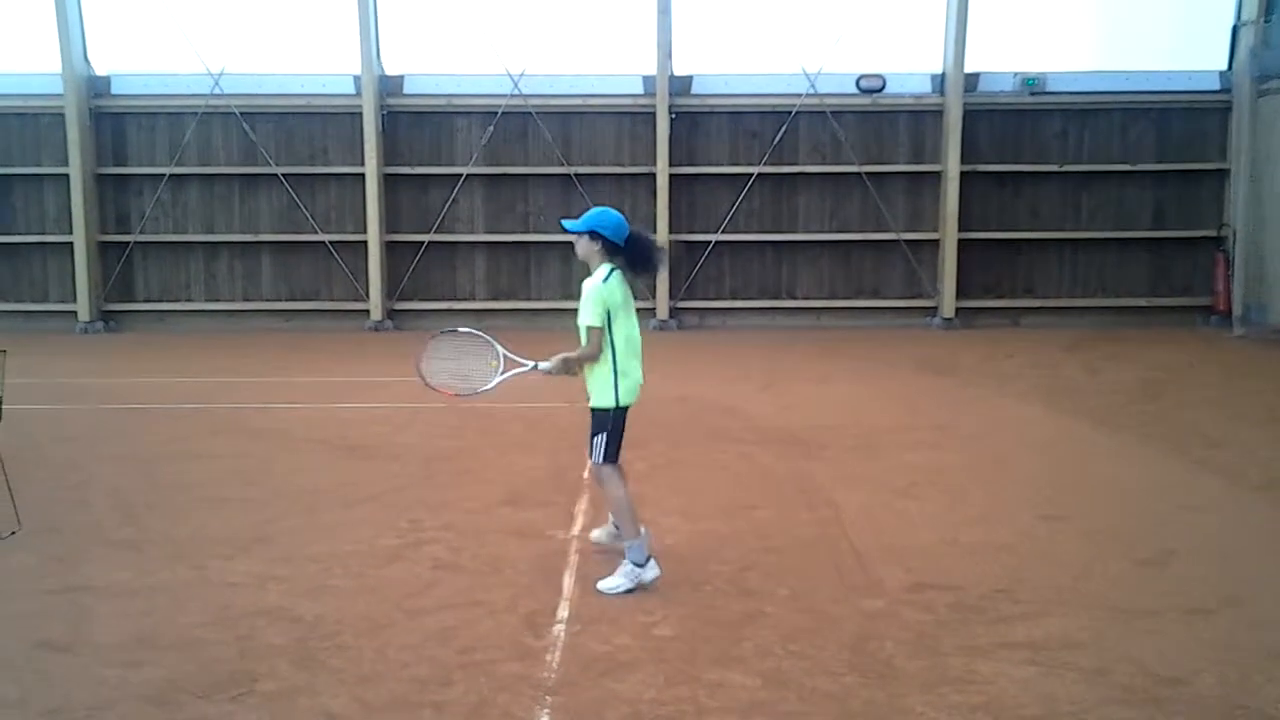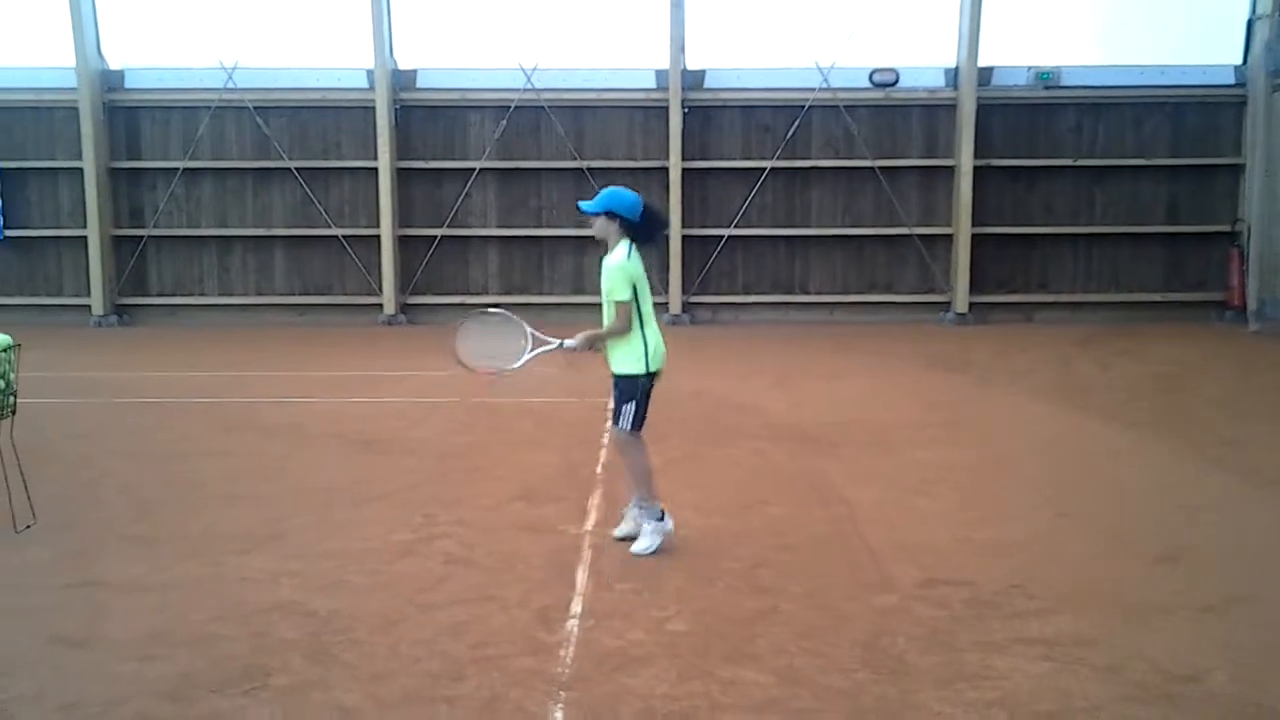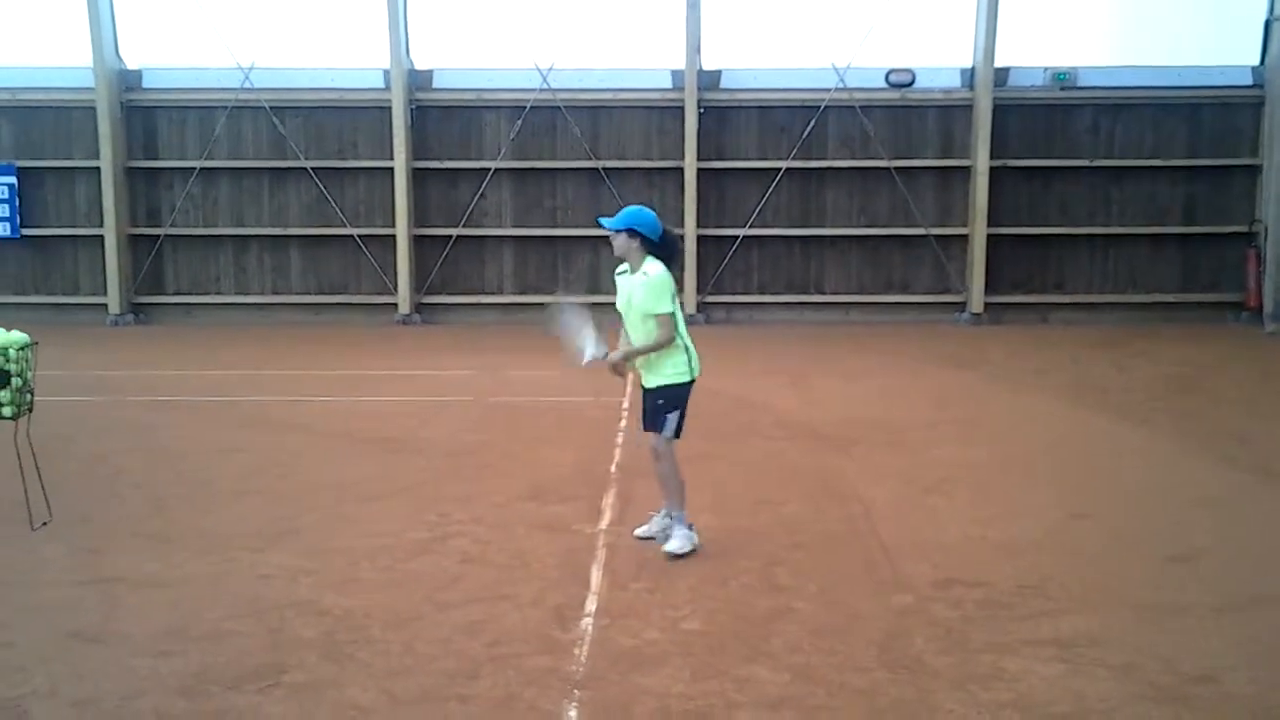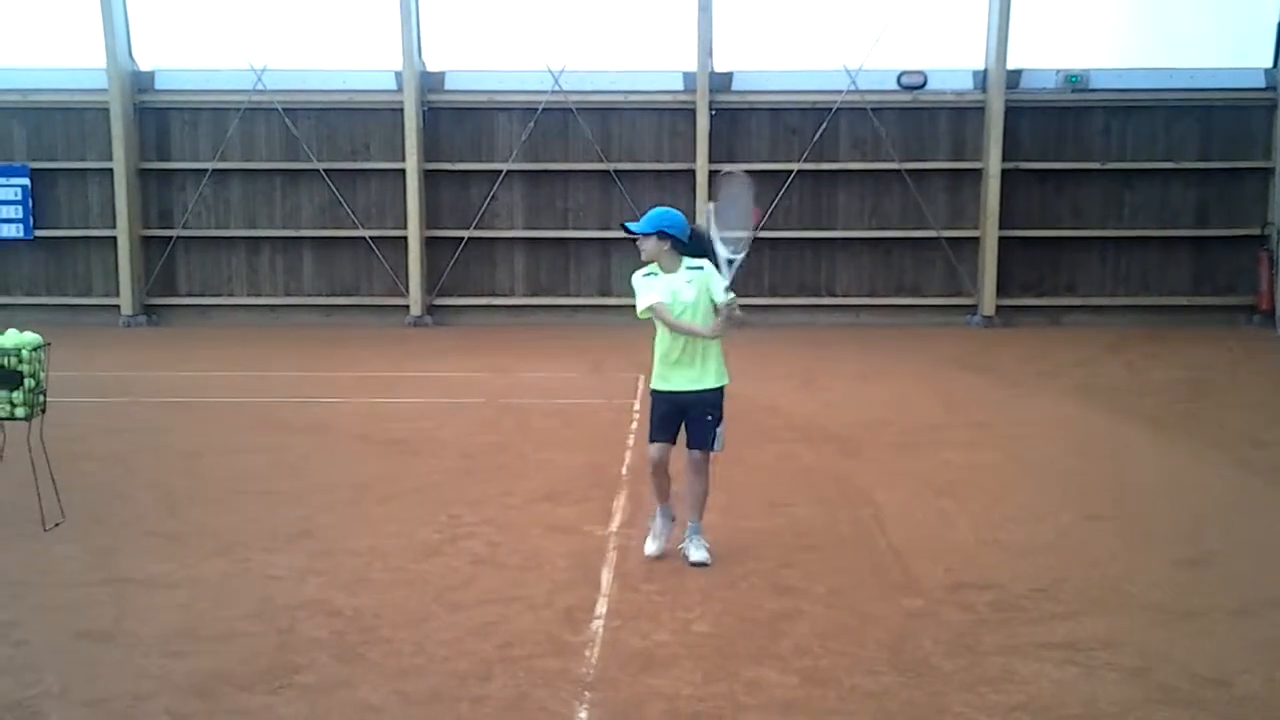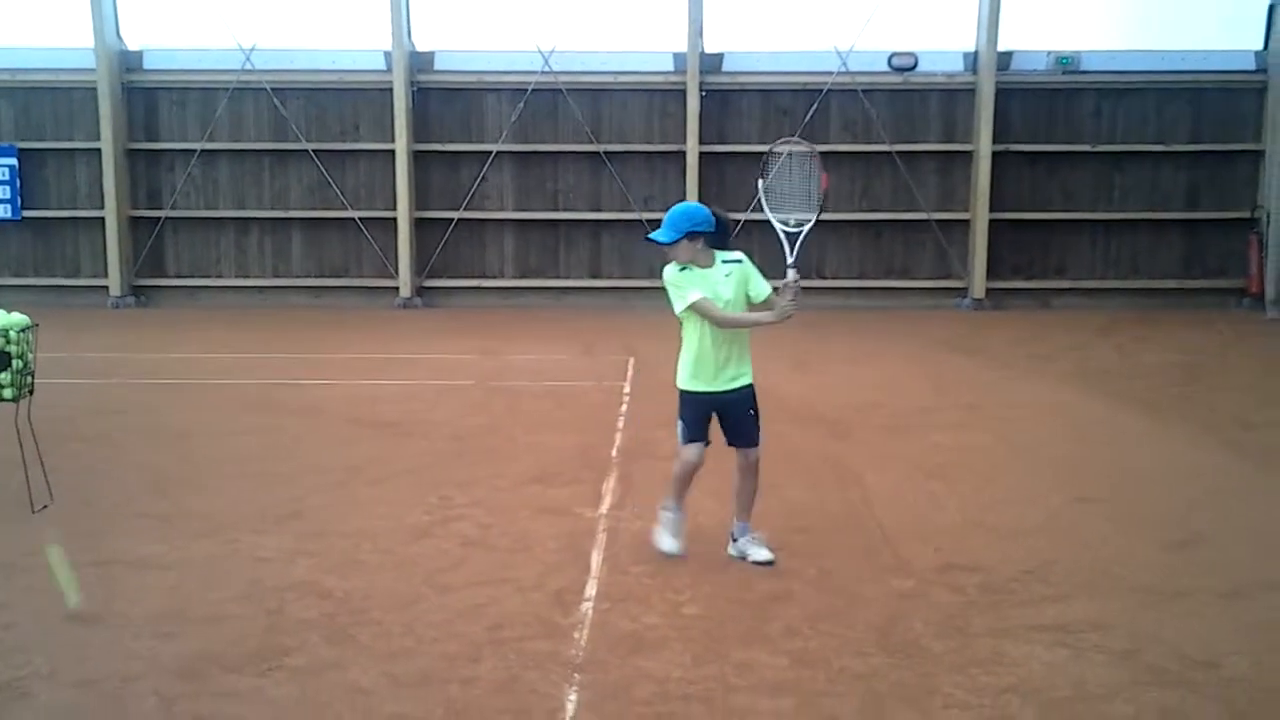
dt=0.4s
person 1, frame 1
left shoulder: (595, 286)
right shoulder: (617, 279)
left elbow: (593, 350)
left wrist: (565, 360)
right wrist: (577, 361)
left hip: (610, 391)
right hip: (621, 385)
left knee: (603, 470)
right knee: (604, 463)
left ankle: (639, 561)
right ankle: (623, 526)
person 1, frame 2
left shoulder: (617, 262)
right shoulder: (622, 254)
left elbow: (622, 324)
left wrist: (590, 336)
right wrist: (597, 337)
left hip: (636, 362)
right hip: (629, 360)
left knee: (623, 438)
right knee: (627, 436)
left ankle: (654, 517)
right ankle: (640, 508)
person 1, frame 3
left shoulder: (655, 275)
right shoulder: (622, 274)
left elbow: (667, 335)
right elbow: (628, 324)
left wrist: (629, 354)
right wrist: (622, 351)
left hip: (674, 371)
right hip: (654, 373)
left knee: (660, 446)
right knee: (658, 445)
left ankle: (683, 527)
right ankle: (670, 515)
person 1, frame 4
left shoulder: (703, 269)
right shoulder: (643, 278)
left elbow: (731, 313)
right elbow: (667, 320)
left wrist: (728, 315)
right wrist: (706, 330)
left hip: (707, 382)
right hip: (666, 382)
left knee: (698, 459)
right knee: (657, 456)
left ankle: (694, 535)
right ankle: (663, 518)
person 1, frame 5
left shoulder: (738, 263)
right shoulder: (674, 275)
left elbow: (769, 306)
right elbow: (716, 317)
left wrist: (785, 301)
right wrist: (769, 317)
left hip: (738, 380)
right hip: (696, 383)
left knee: (749, 459)
right knee: (691, 457)
left ankle: (742, 535)
right ankle: (671, 514)
